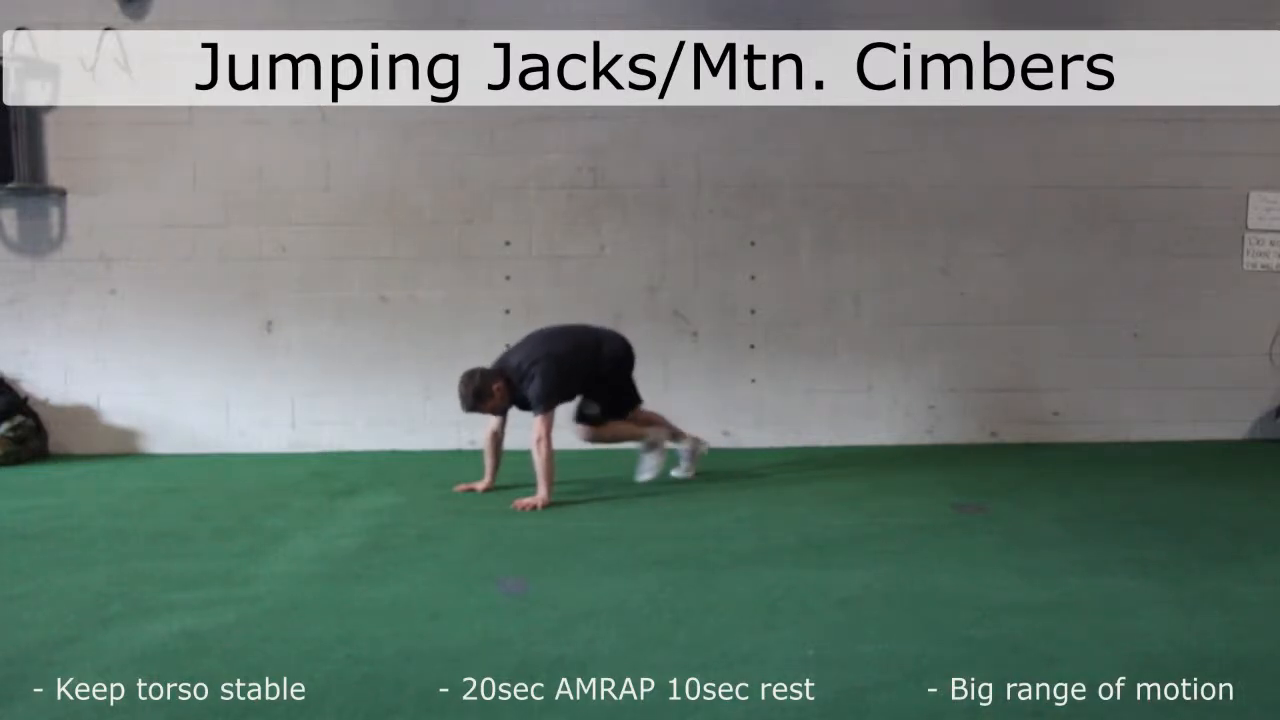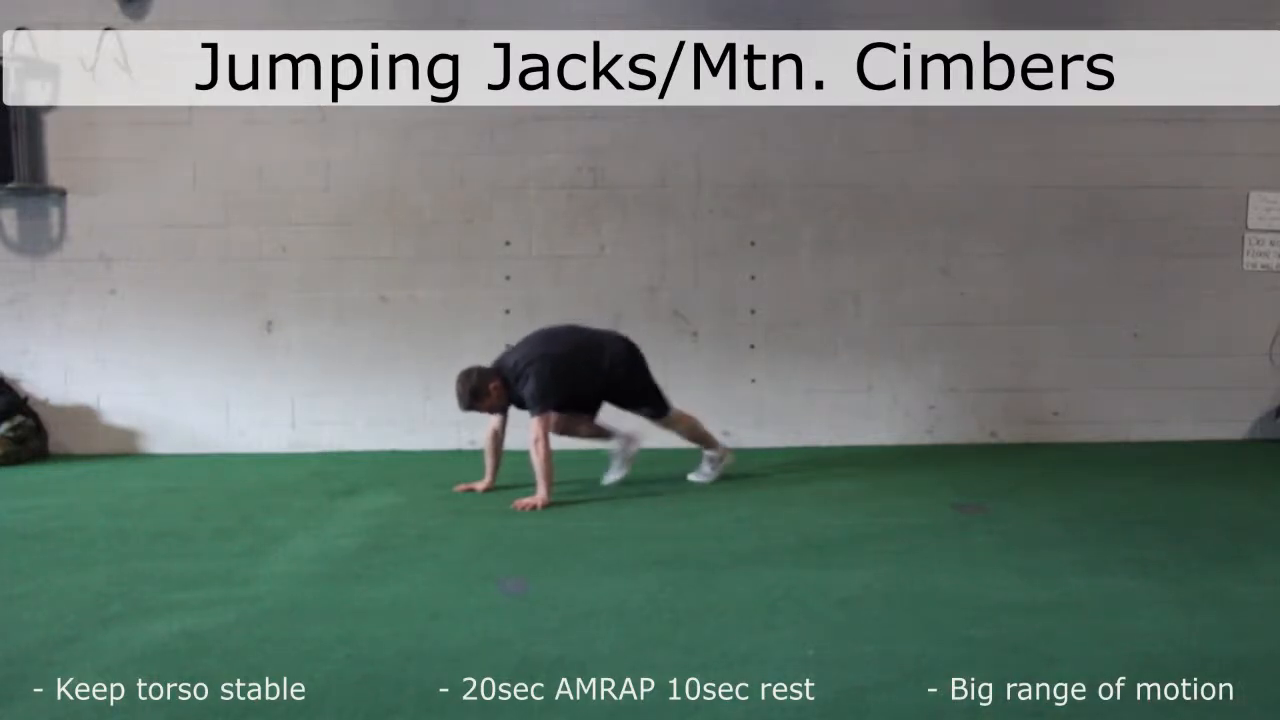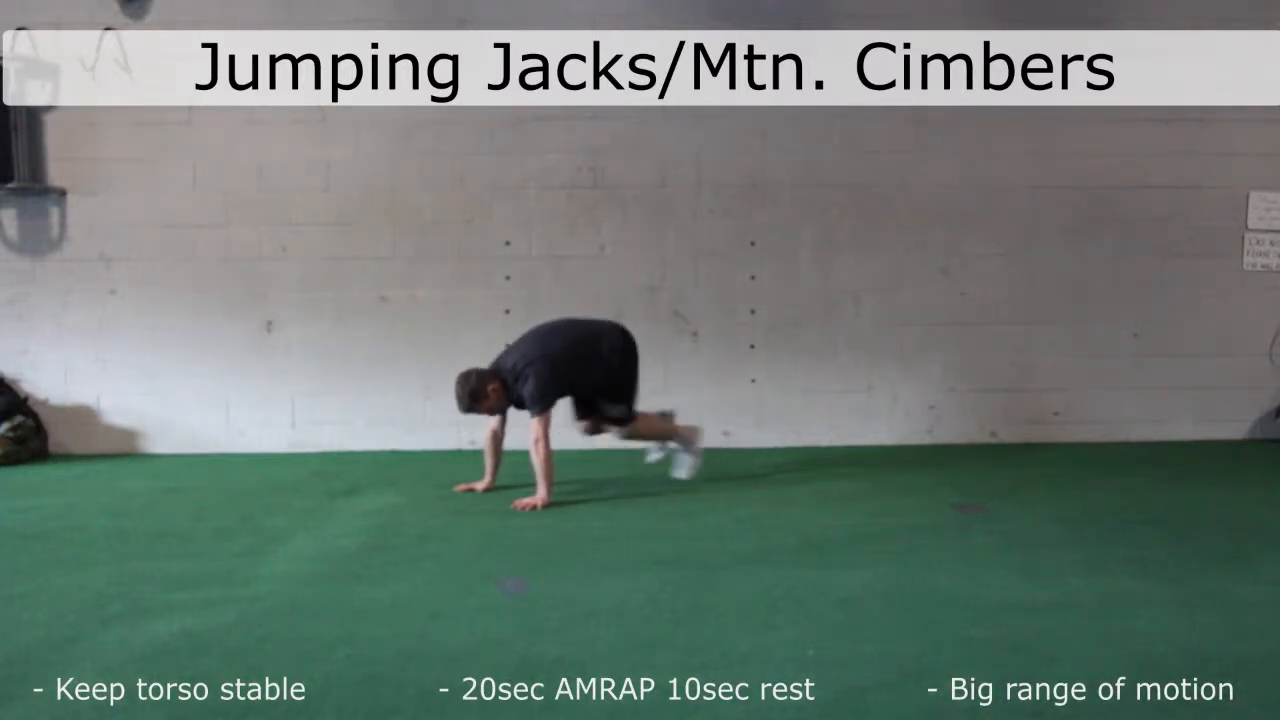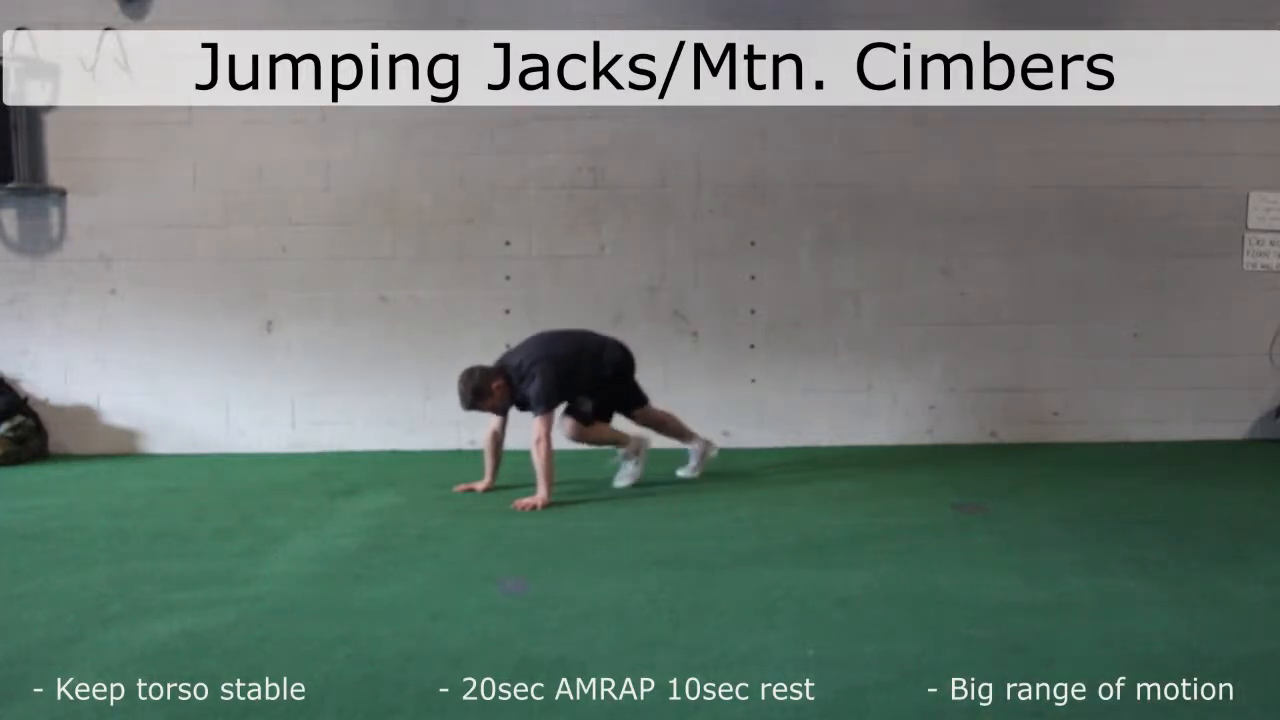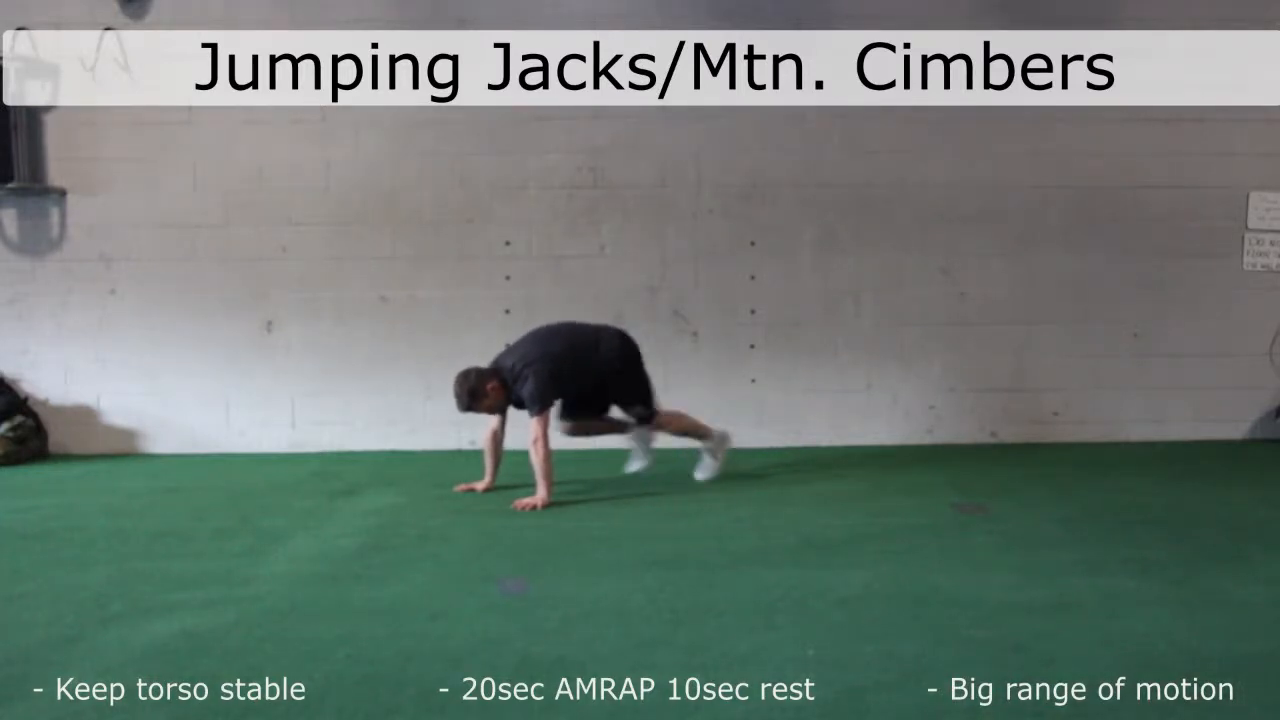
dt=0.2s
person 1, frame 1
left shoulder: (538, 377)
right shoulder: (498, 376)
left elbow: (541, 438)
right elbow: (495, 432)
left wrist: (543, 495)
right wrist: (488, 480)
left hip: (612, 355)
right hip: (597, 359)
left knee: (587, 430)
right knee: (629, 416)
left ankle: (651, 440)
right ankle: (688, 443)
person 1, frame 2
left shoulder: (533, 379)
right shoulder: (499, 375)
left elbow: (538, 439)
right elbow: (495, 430)
left wrist: (543, 494)
right wrist: (488, 480)
left hip: (616, 360)
right hip: (590, 368)
left knee: (662, 415)
right knee: (557, 422)
left ankle: (716, 452)
right ankle: (618, 441)
person 1, frame 3
left shoulder: (531, 378)
right shoulder: (495, 376)
left elbow: (538, 439)
right elbow: (494, 431)
left wrist: (543, 494)
right wrist: (488, 480)
left hip: (613, 348)
right hip: (592, 355)
left knee: (623, 425)
right knee: (591, 424)
left ankle: (681, 436)
right ankle: (666, 426)
person 1, frame 4
left shoulder: (536, 379)
right shoulder: (499, 375)
left elbow: (540, 439)
right elbow: (495, 431)
left wrist: (543, 495)
right wrist: (488, 480)
left hip: (612, 364)
right hip: (595, 365)
left knee: (572, 427)
right knee: (641, 414)
left ankle: (632, 447)
right ankle: (698, 445)
person 1, frame 5
left shoulder: (530, 379)
right shoulder: (497, 375)
left elbow: (538, 439)
right elbow: (494, 431)
left wrist: (543, 494)
right wrist: (487, 479)
left hip: (612, 353)
right hip: (589, 363)
left knee: (648, 417)
right knee: (572, 425)
left ankle: (715, 442)
right ankle: (638, 434)
